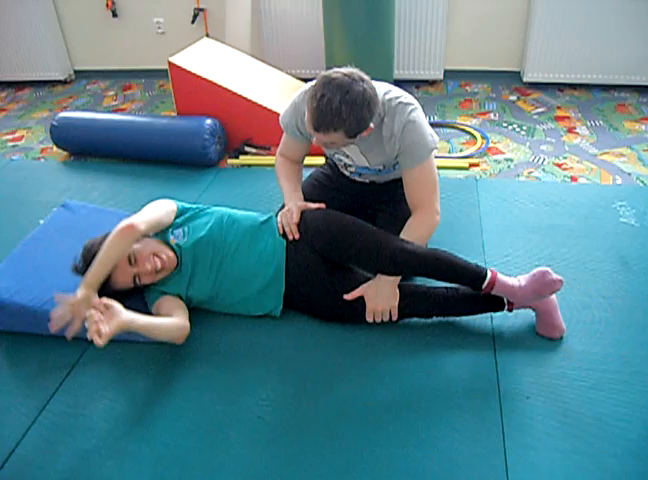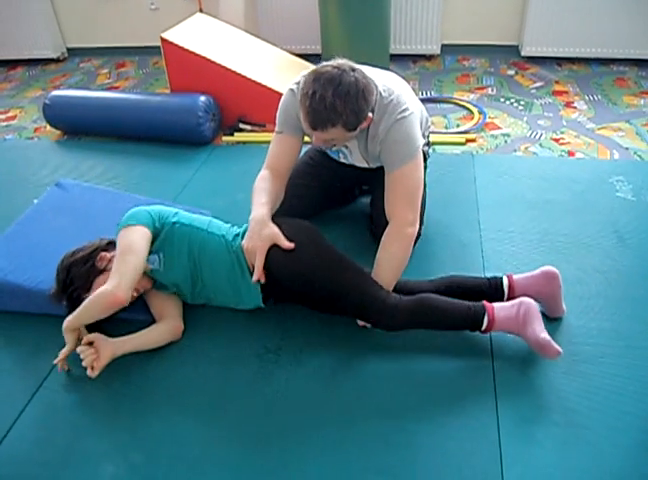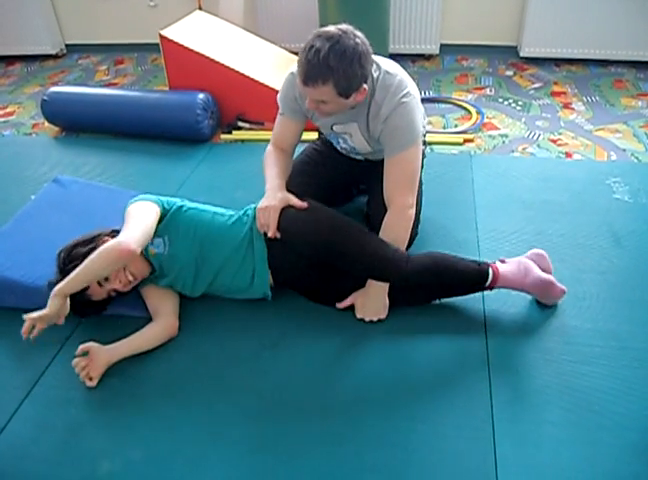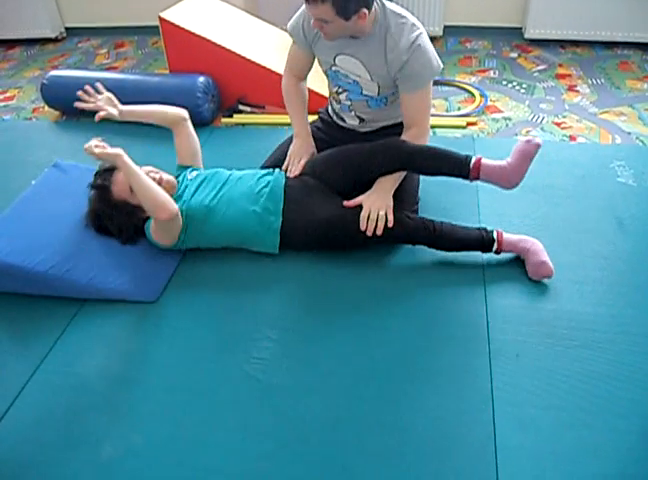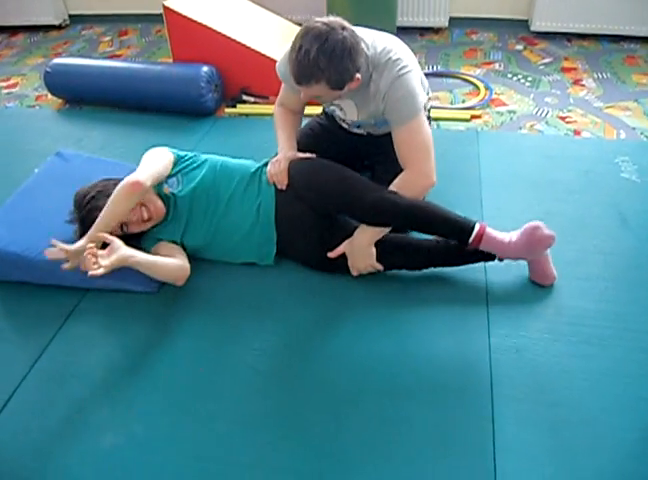
dt=1s
person 1, frame 1
left shoulder: (167, 211)
right shoulder: (162, 292)
left elbow: (129, 227)
right elbow: (178, 329)
left wrist: (84, 292)
right wrist: (122, 319)
left hip: (297, 240)
right hip: (294, 293)
left knee: (400, 256)
right knee: (412, 303)
left ankle: (510, 286)
right ankle: (518, 302)
person 1, frame 2
left shoulder: (136, 221)
right shoulder: (153, 282)
left elbow: (118, 292)
right elbow: (171, 325)
left wrist: (74, 323)
right wrist: (111, 346)
left hip: (279, 253)
right hip: (275, 288)
left knee: (389, 311)
right knee: (408, 292)
left ankle: (510, 315)
right ankle: (522, 285)
person 1, frame 3
left shoulder: (142, 207)
right shoulder: (154, 280)
left elbow: (123, 245)
right elbow: (167, 325)
left wrist: (59, 294)
right wrist: (108, 353)
left hip: (282, 233)
right hip: (282, 278)
left knee: (399, 269)
right knee: (397, 294)
left ankle: (509, 270)
right ankle: (512, 271)
person 1, frame 4
left shoulder: (184, 174)
right shoulder: (161, 231)
left elbow: (180, 117)
right elbow: (162, 207)
left wrist: (120, 111)
right wrist: (118, 155)
left hip: (294, 182)
right hip: (295, 226)
left knee: (390, 150)
right knee: (403, 227)
left ankle: (496, 170)
right ankle: (505, 242)
person 1, frame 5
left shoulder: (162, 160)
right shoulder: (156, 240)
left elbow: (135, 183)
right elbow: (179, 272)
left wrist: (91, 236)
right wrist: (119, 255)
left hip: (284, 185)
right hip: (284, 238)
left knee: (374, 203)
right knee: (397, 253)
left ankle: (497, 240)
right ankle: (497, 246)
person 2, frame 1
left shoulder: (405, 120)
right shoulder: (305, 102)
left elbow: (428, 211)
right elbow: (286, 158)
left wrist: (387, 280)
right wrist: (293, 200)
left hip: (395, 181)
right hip: (342, 174)
right knee: (285, 230)
left ankle: (374, 217)
right ankle: (360, 214)
person 2, frame 2
left shoulder: (397, 118)
right shoulder: (297, 97)
left elbow: (405, 224)
right elbow: (273, 171)
right wrist: (260, 218)
left hip: (396, 155)
right hip: (336, 157)
left knee: (393, 231)
right knee: (284, 206)
left ankle: (373, 190)
right ankle: (356, 188)
person 2, frame 3
left shoulder: (398, 101)
right shoulder: (300, 81)
left elbow: (401, 207)
right elbow: (279, 147)
left wrist: (377, 288)
right wrist: (274, 190)
left hip: (391, 156)
right hip: (337, 149)
left knee: (397, 239)
right knee: (279, 213)
left ankle: (367, 189)
right ankle: (356, 186)
person 2, frame 4
left shoulder: (409, 41)
left elbow: (417, 130)
right elbow: (293, 78)
left wrist: (383, 189)
right wrist: (302, 137)
left hip: (389, 133)
right hip: (335, 124)
person 2, frame 5
left shoulder: (396, 76)
right shoulder: (302, 58)
left elbow: (422, 175)
right elbow: (286, 107)
right wrist: (285, 150)
left hip: (391, 130)
right hip: (339, 123)
right knee: (278, 183)
left ankle: (371, 164)
right ankle: (361, 163)
